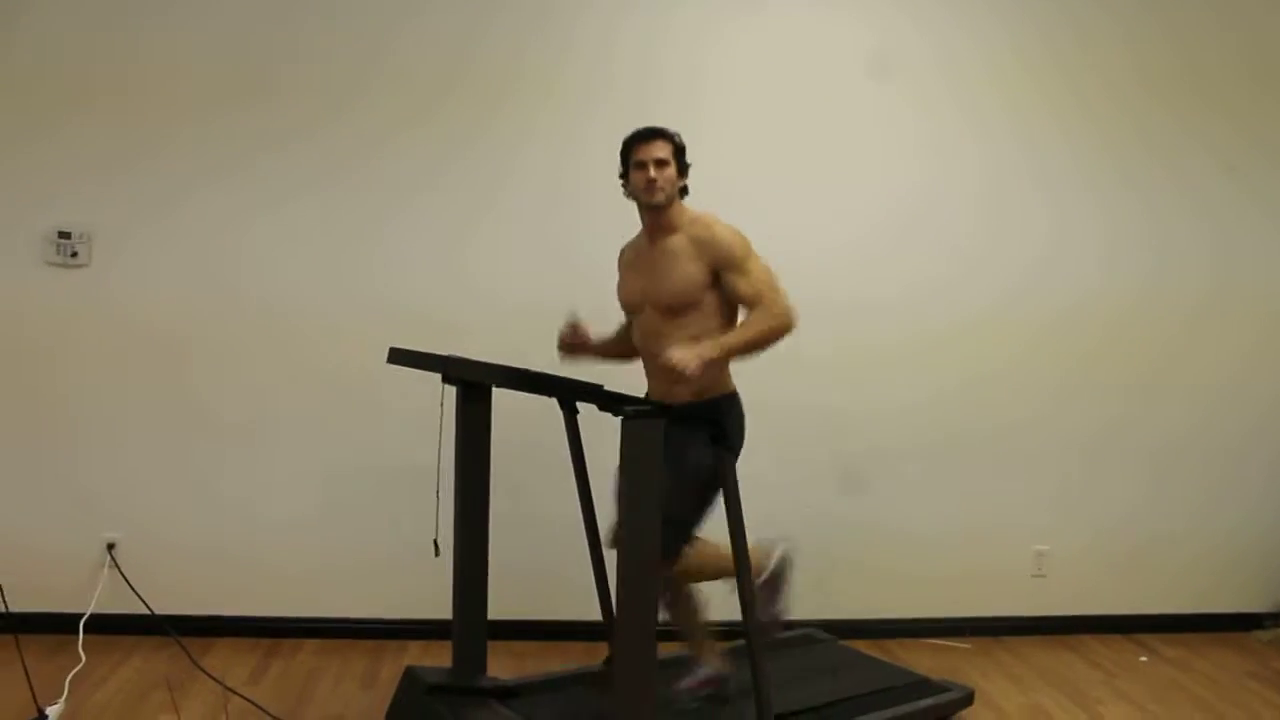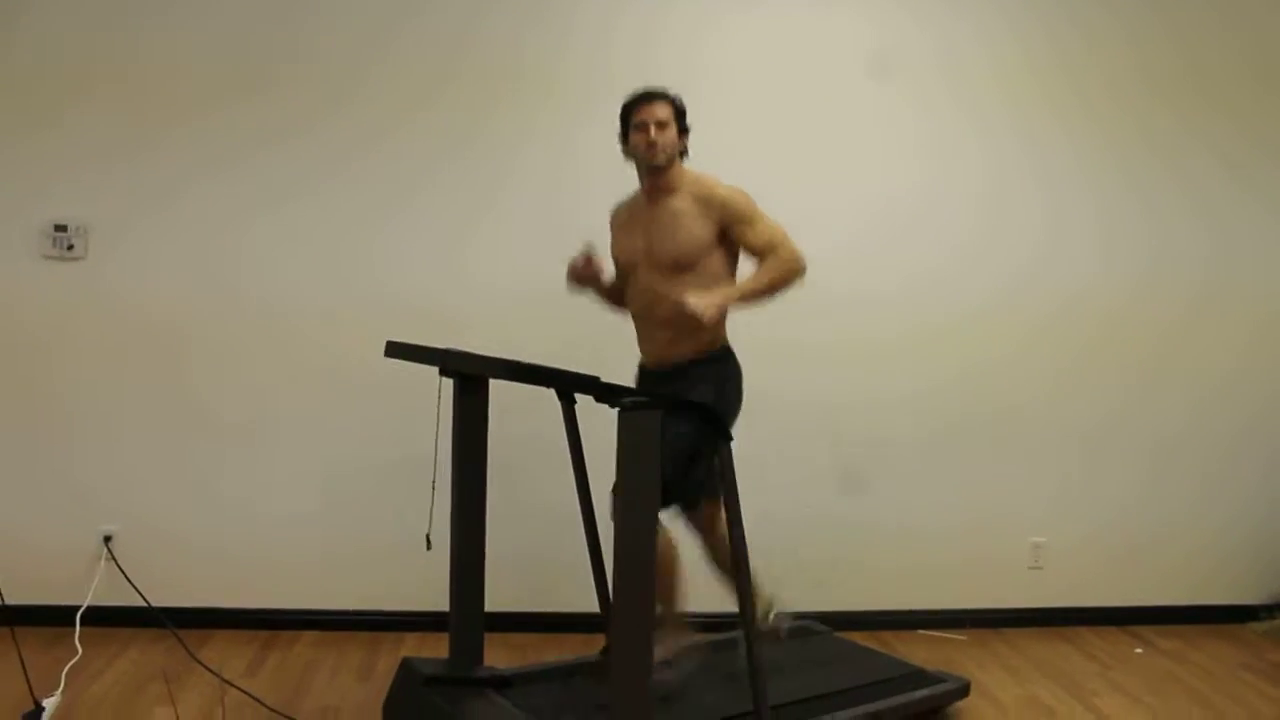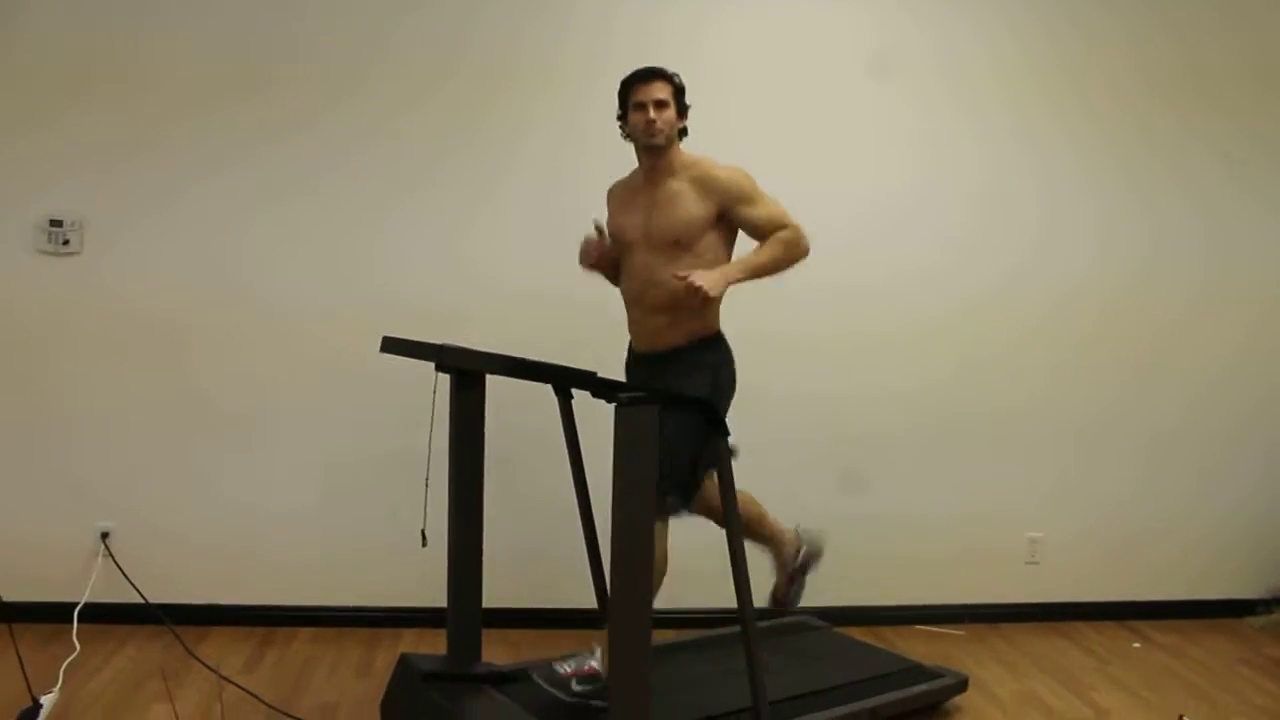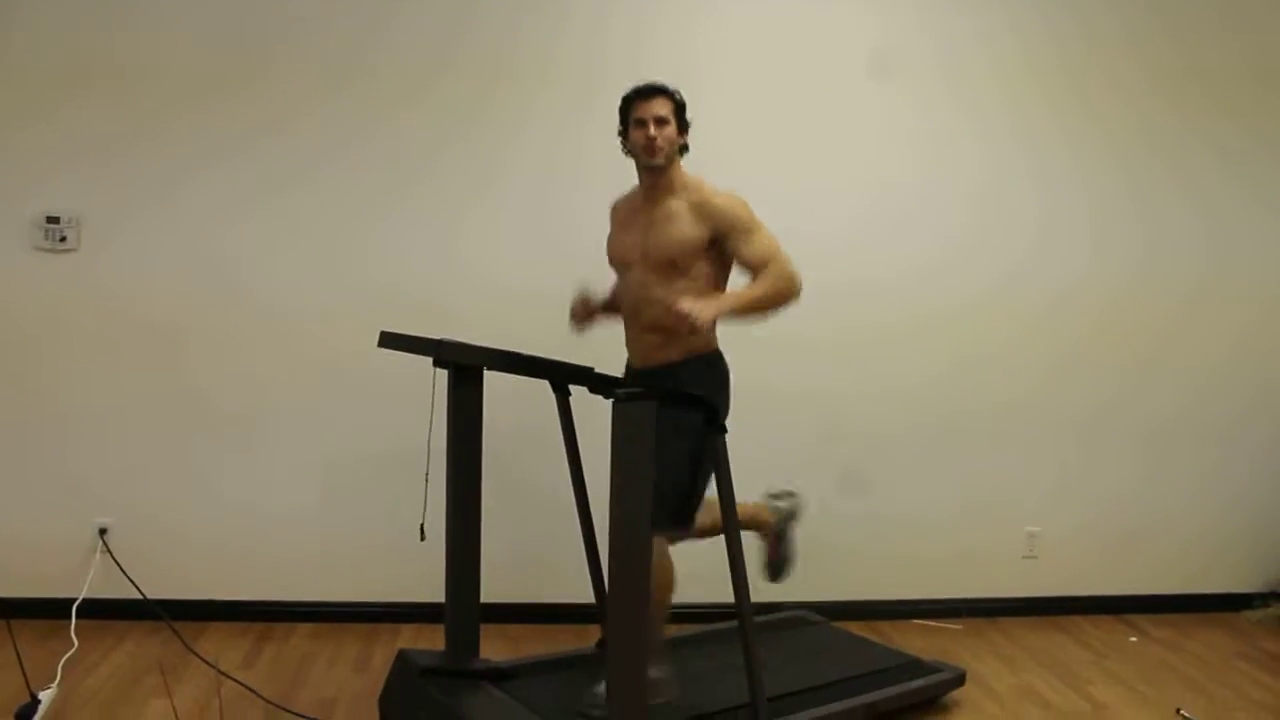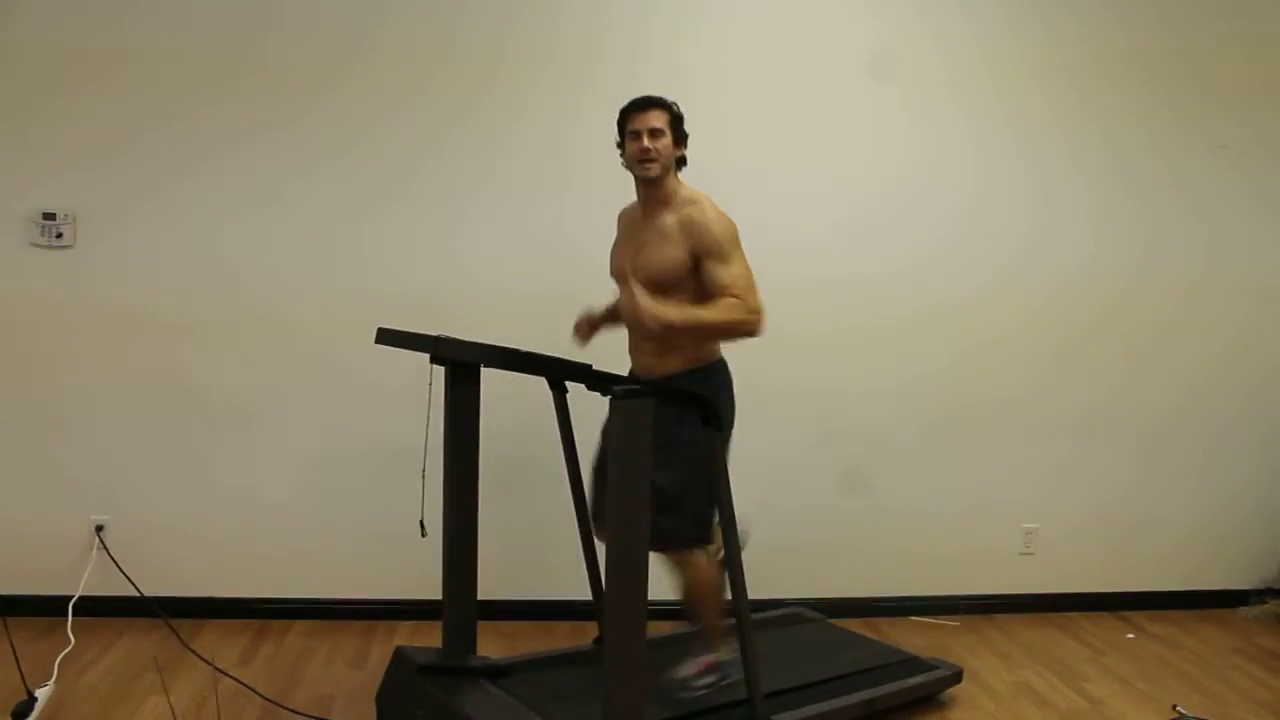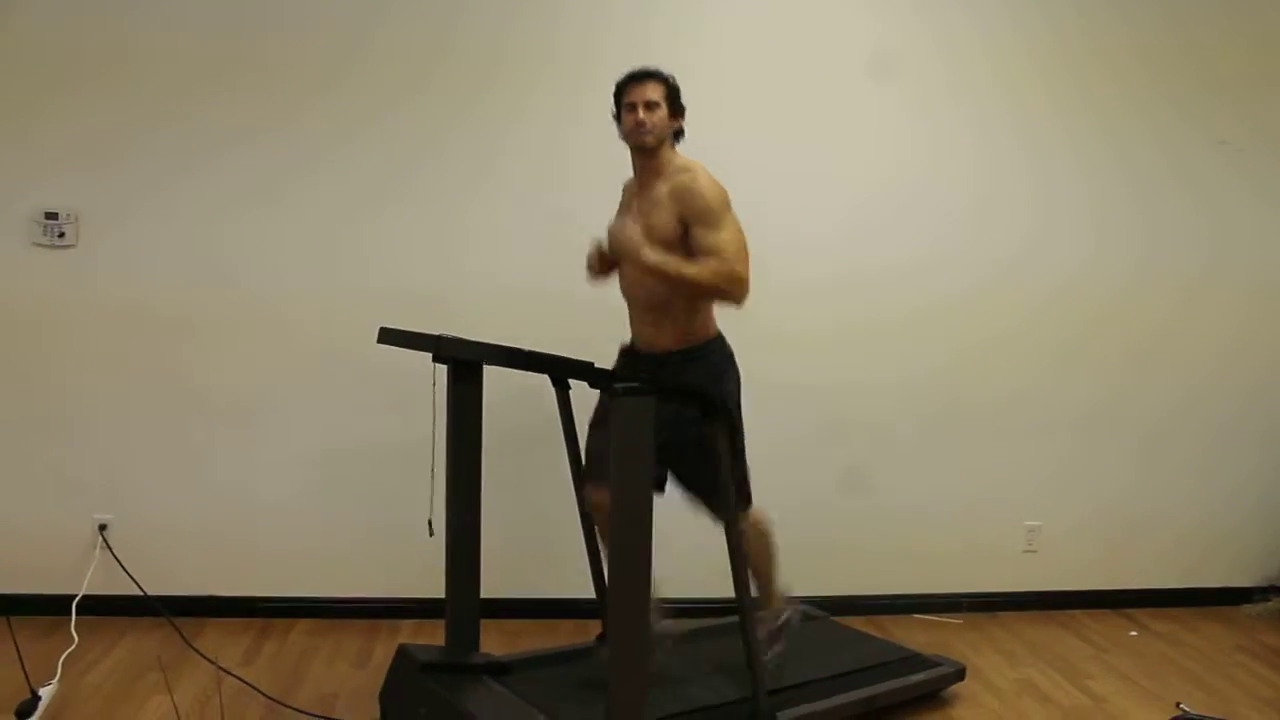
dt=0.1s
person 1, frame 1
left shoulder: (714, 239)
right shoulder: (629, 255)
left elbow: (779, 314)
left wrist: (706, 352)
right wrist: (590, 347)
left hip: (709, 418)
right knee: (662, 557)
left ankle: (761, 563)
right ankle: (711, 661)
person 1, frame 2
left shoulder: (718, 199)
right shoulder: (623, 215)
left elbow: (789, 260)
left wrist: (720, 296)
right wrist: (597, 281)
left hip: (706, 378)
right hip: (654, 380)
right knee: (700, 510)
left ankle: (673, 630)
right ankle: (758, 610)
person 1, frame 3
left shoulder: (716, 181)
right shoulder: (618, 194)
left elbow: (793, 239)
left wrist: (724, 273)
right wrist: (598, 260)
left hip: (698, 366)
right hip: (643, 365)
right knee: (690, 489)
left ankle: (613, 657)
right ankle: (792, 550)
person 1, frame 4
left shoulder: (713, 206)
right shoulder: (622, 211)
left elbow: (784, 280)
left wrist: (718, 306)
right wrist: (599, 305)
left hip: (693, 381)
right hip: (639, 378)
left knee: (647, 527)
right knee: (673, 516)
left ankle: (649, 665)
right ankle: (768, 513)
person 1, frame 5
left shoulder: (705, 221)
right shoulder: (628, 219)
left elbow: (748, 316)
left wrist: (662, 317)
right wrist: (607, 316)
left hip: (695, 391)
right hip: (639, 386)
left knee: (677, 538)
right knee: (608, 522)
left ankle: (718, 648)
right ankle: (712, 538)
person 1, frame 6
left shoulder: (696, 188)
right shoulder: (633, 190)
left elbow: (735, 283)
left wrist: (646, 255)
right wrist: (614, 260)
left hip: (697, 366)
right hip: (638, 361)
left knee: (726, 506)
right knee: (600, 493)
left ankle: (773, 610)
